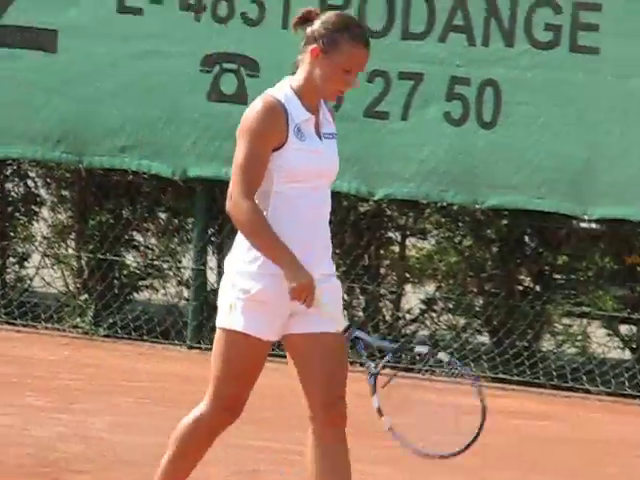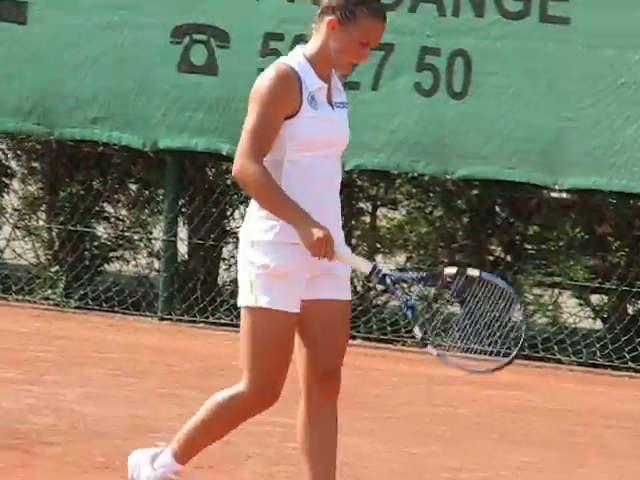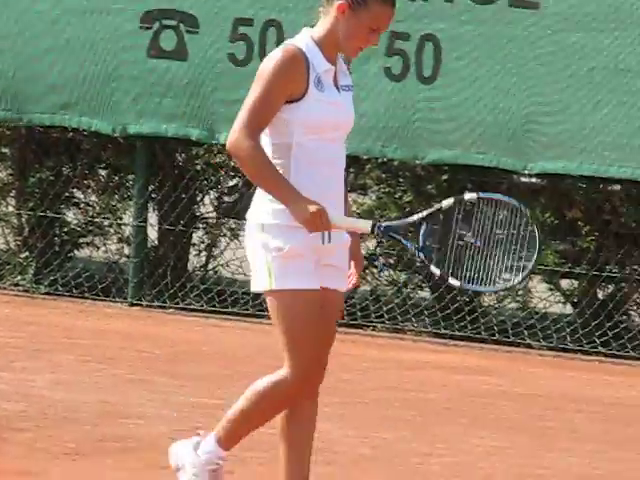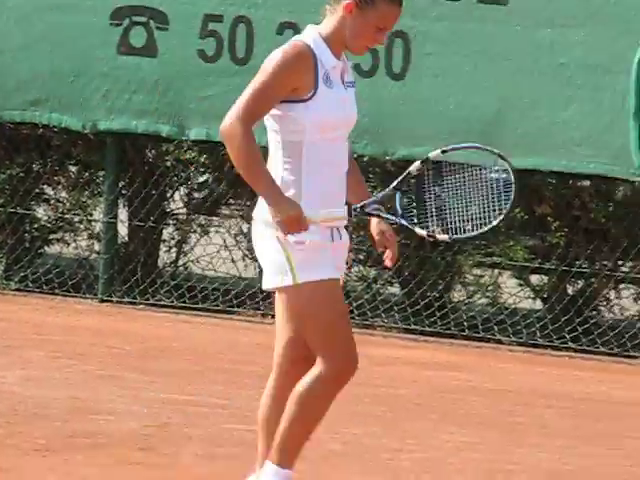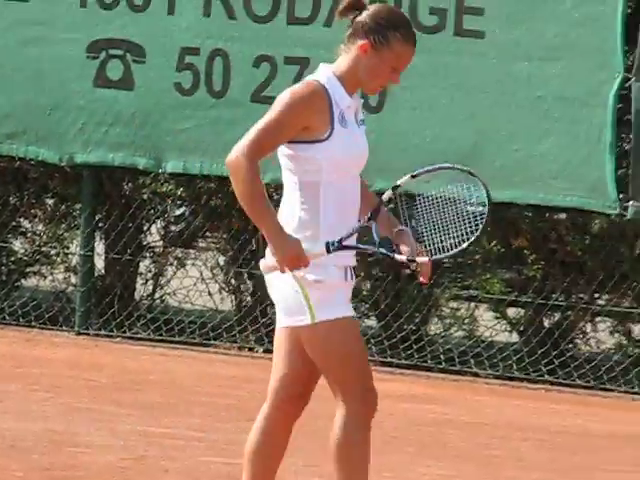
dt=0.1s
person 1, frame 1
left shoulder: (325, 118)
right shoulder: (268, 114)
right elbow: (239, 202)
right wrist: (290, 269)
left hip: (313, 285)
right hip: (260, 279)
left knee: (332, 415)
right knee: (221, 410)
person 1, frame 2
left shoulder: (335, 87)
right shoulder: (282, 78)
right elbow: (246, 165)
right wrist: (303, 223)
left hip: (325, 252)
right hip: (275, 251)
left knee: (324, 384)
right knee: (259, 391)
person 1, frame 3
left shoulder: (339, 71)
right shoulder: (288, 62)
right elbow: (242, 141)
left wrist: (347, 233)
right wrist: (298, 203)
left hip: (322, 238)
right hip: (286, 237)
left knee: (308, 376)
right knee: (302, 372)
person 1, frame 4
left shoulder: (342, 69)
right shoulder: (296, 56)
right elbow: (234, 127)
left wrist: (375, 218)
right wrist: (275, 200)
left hip: (326, 232)
right hip: (295, 233)
left knee: (291, 371)
right knee: (339, 364)
person 1, frame 5
left shoulder: (350, 104)
right shoulder: (309, 96)
right elbow: (240, 161)
left wrist: (401, 237)
right wrist: (278, 238)
left hip: (327, 270)
right hip: (305, 274)
left knee: (286, 404)
right knee: (360, 400)
